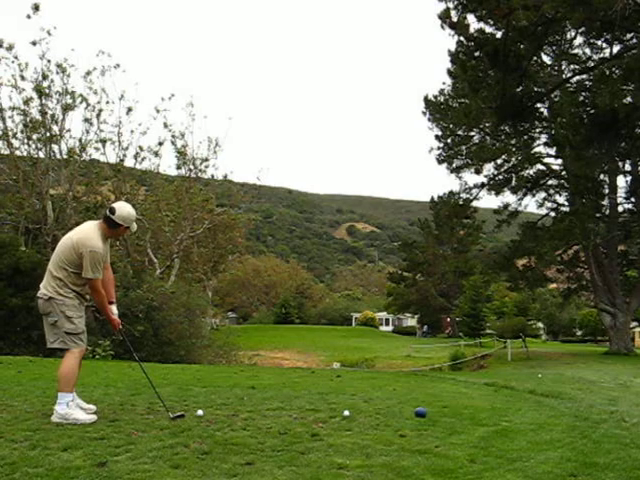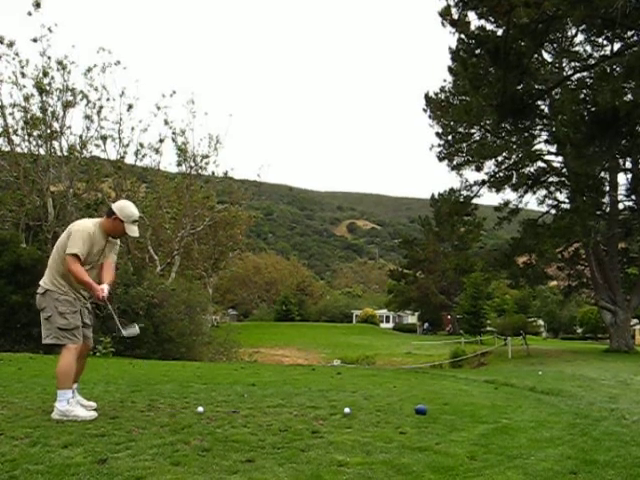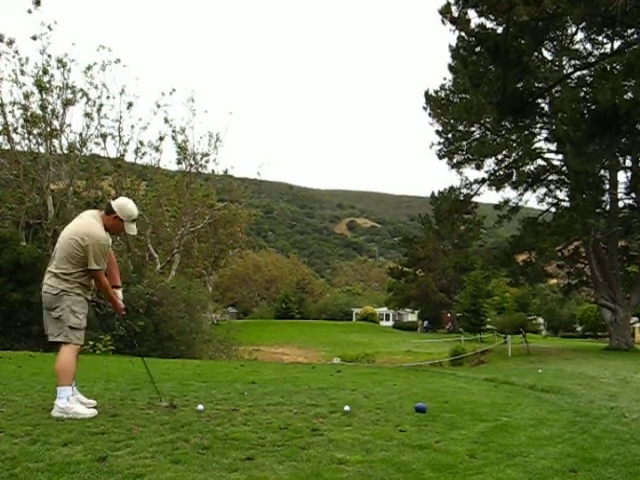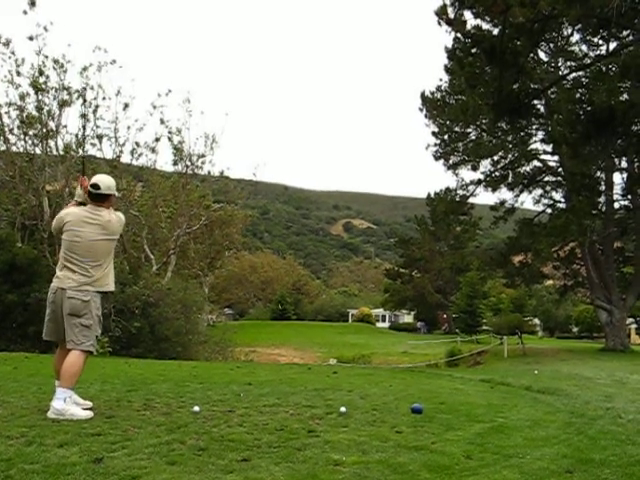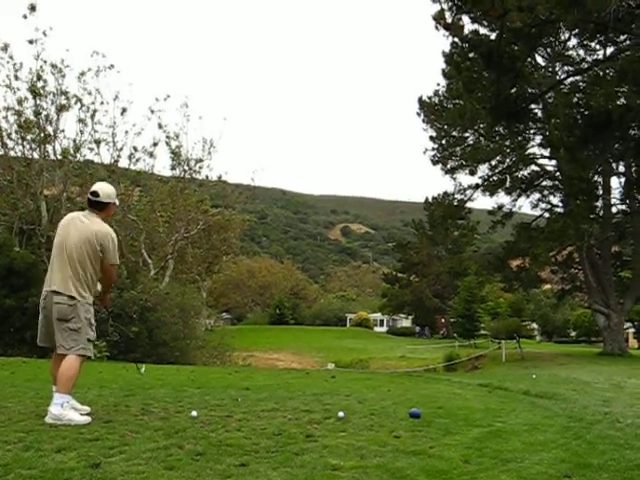
dt=1s
person 1, frame 1
left shoulder: (98, 230)
right shoulder: (93, 245)
left elbow: (107, 270)
right elbow: (95, 289)
left wrist: (113, 305)
right wrist: (110, 316)
left hip: (68, 297)
right hip: (60, 298)
left knee: (79, 349)
right knee: (74, 349)
left ankle: (69, 399)
right ankle: (63, 409)
person 1, frame 2
left shoulder: (113, 241)
right shoulder: (84, 229)
left elbow: (109, 266)
right elbow: (71, 265)
left wrist: (105, 287)
right wrist: (94, 287)
left hip: (78, 296)
right hip: (58, 293)
left knee: (84, 345)
right knee: (72, 346)
left ankle: (70, 395)
right ankle: (63, 406)
person 1, frame 3
left shoulder: (91, 214)
right shoulder: (98, 237)
left elbow: (109, 256)
right elbow: (98, 278)
left wrist: (117, 287)
right wrist: (114, 300)
left hip: (56, 288)
right hip: (65, 293)
left knee: (69, 343)
right knee: (70, 343)
left ankle: (68, 393)
right ankle: (64, 403)
person 1, frame 4
left shoulder: (70, 214)
right shoulder: (116, 221)
left elbow: (55, 226)
left wrist: (77, 199)
right wrist: (90, 191)
left hip: (59, 288)
right hip: (84, 294)
left knee: (65, 344)
right knee: (80, 347)
left ankle: (64, 395)
right ankle: (60, 403)
person 1, frame 5
left shoulder: (69, 218)
right shoulder: (106, 233)
right elbow: (109, 272)
right wrist: (105, 293)
left hip: (52, 292)
right hip: (75, 299)
left knee: (60, 350)
right knee: (76, 352)
left ankle: (61, 399)
right ankle: (59, 408)
